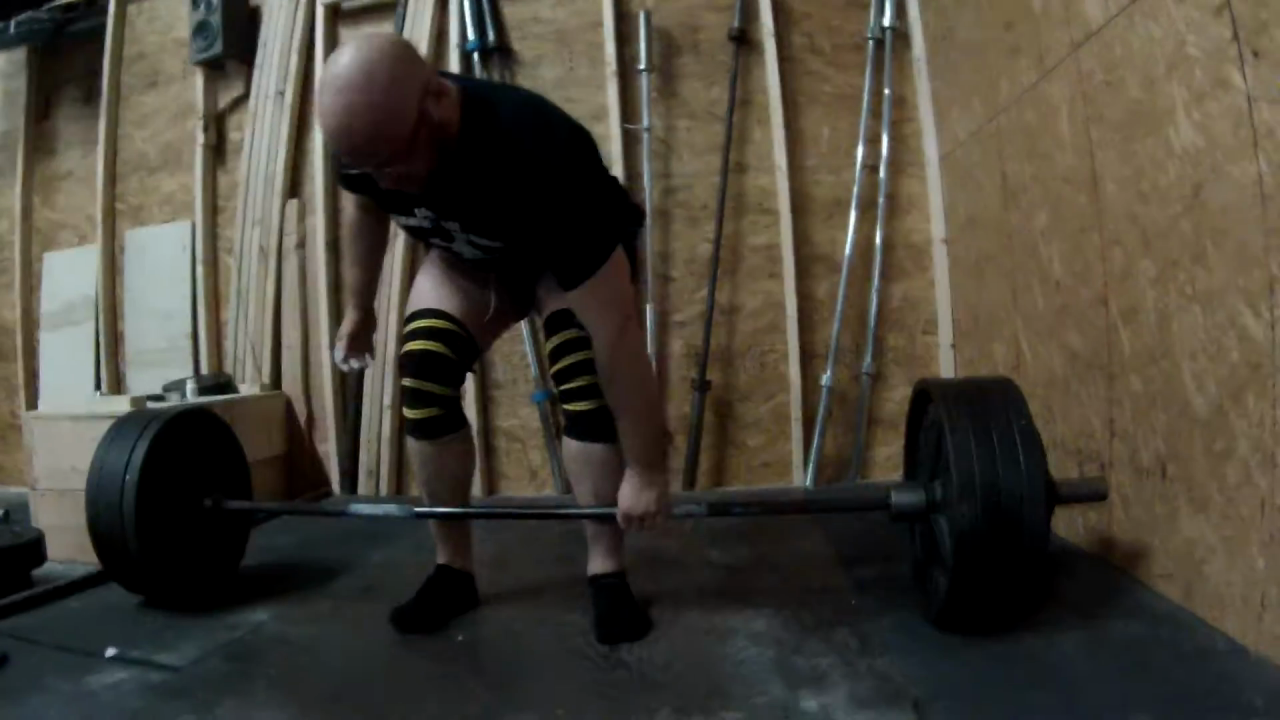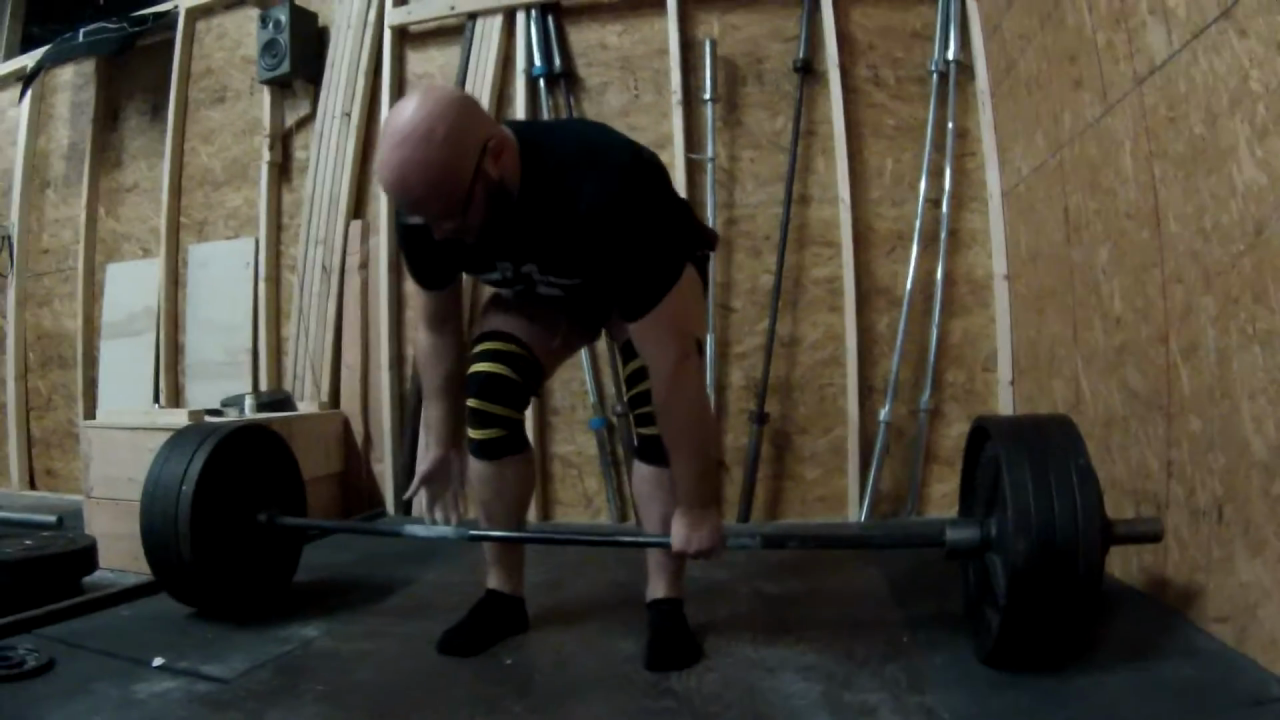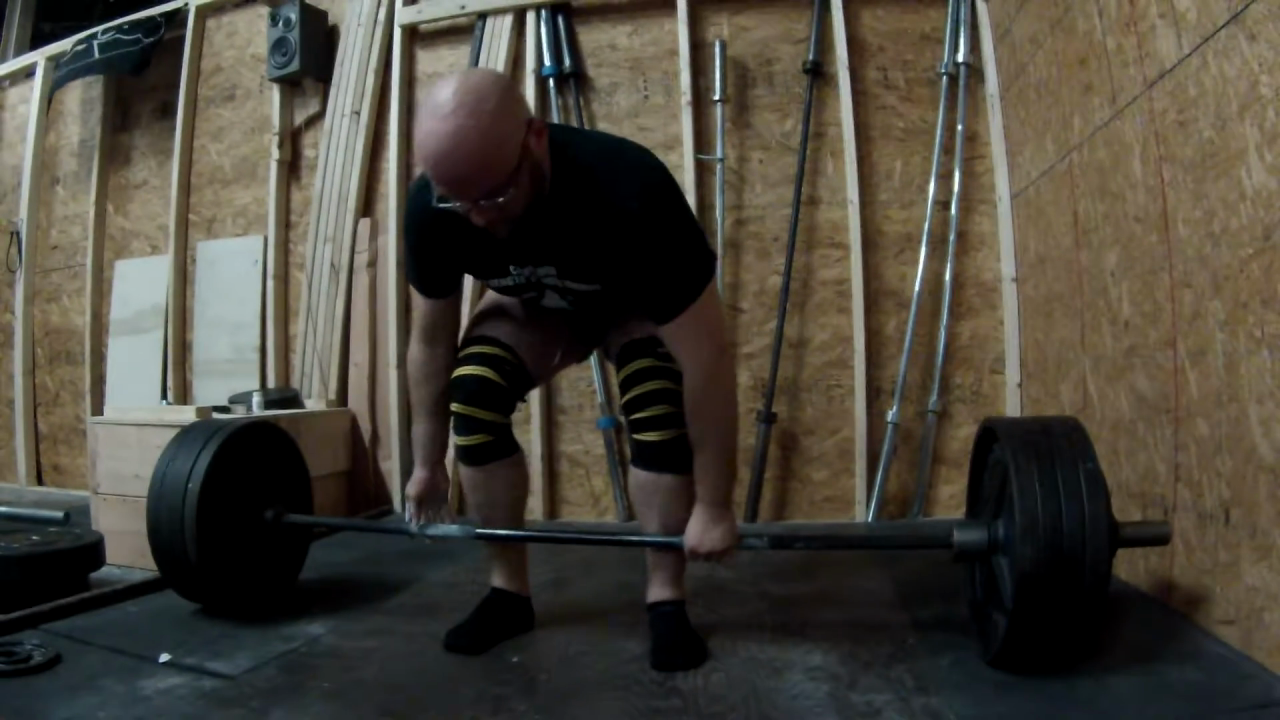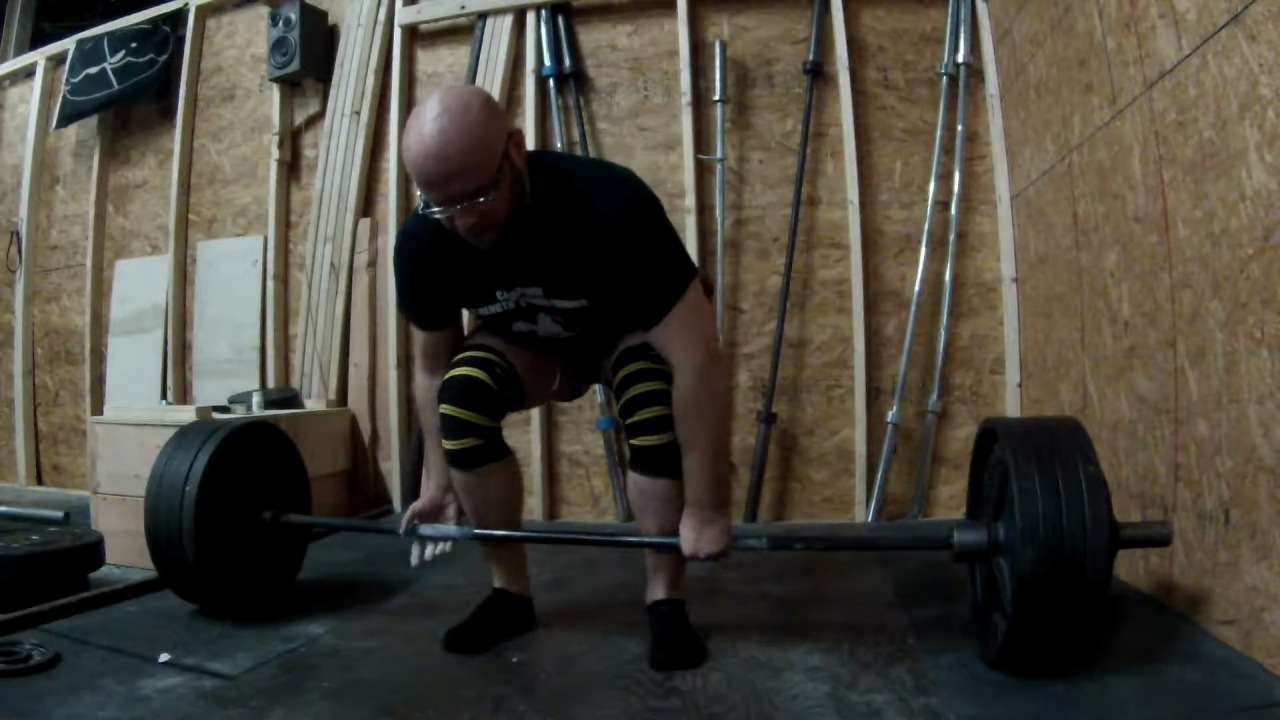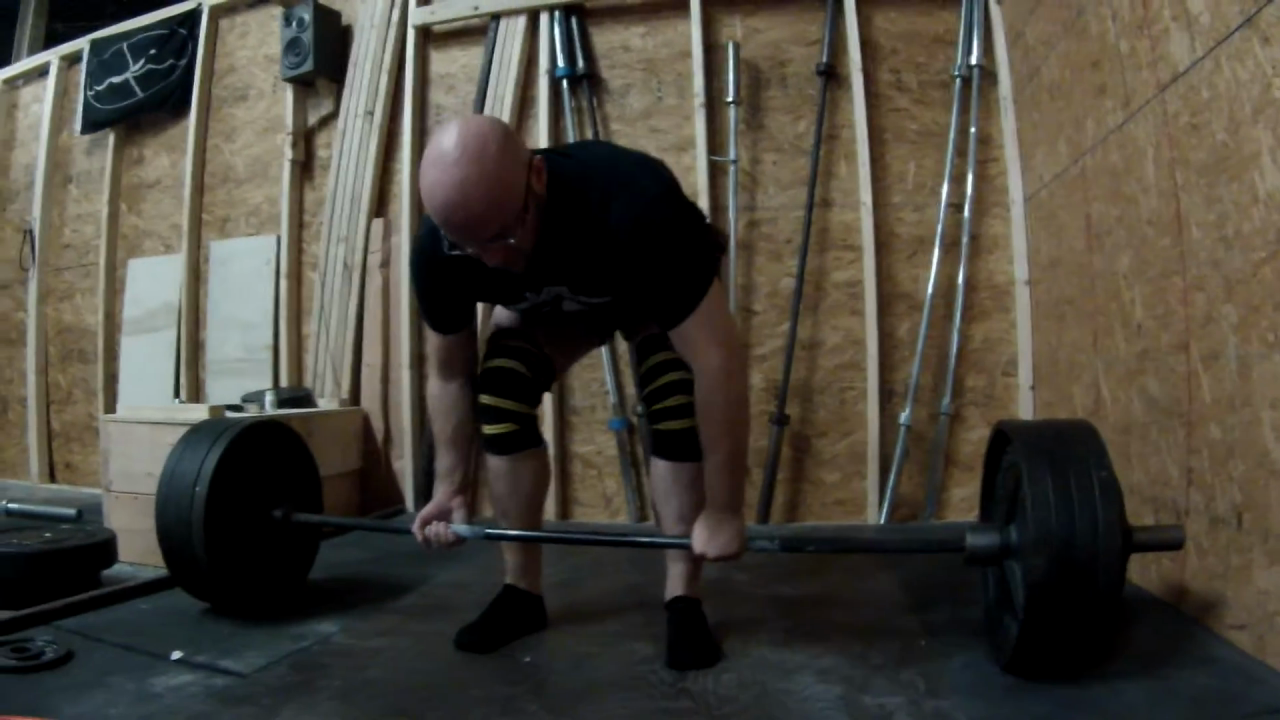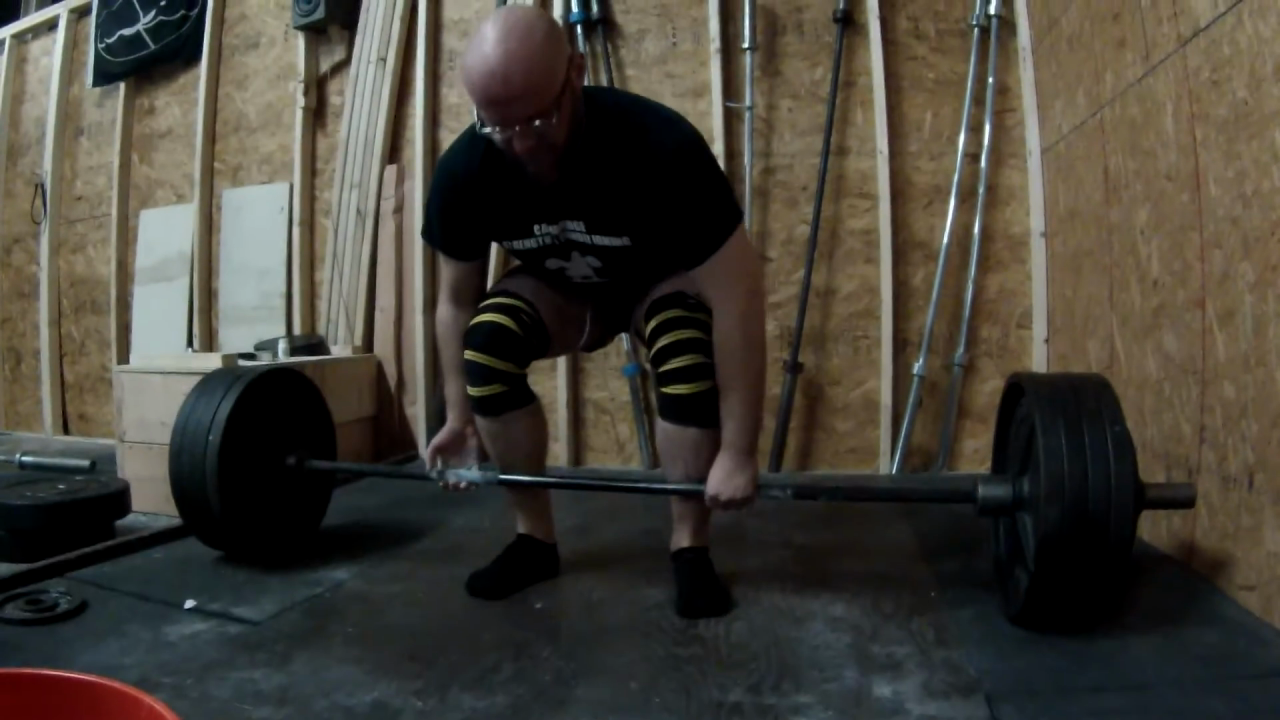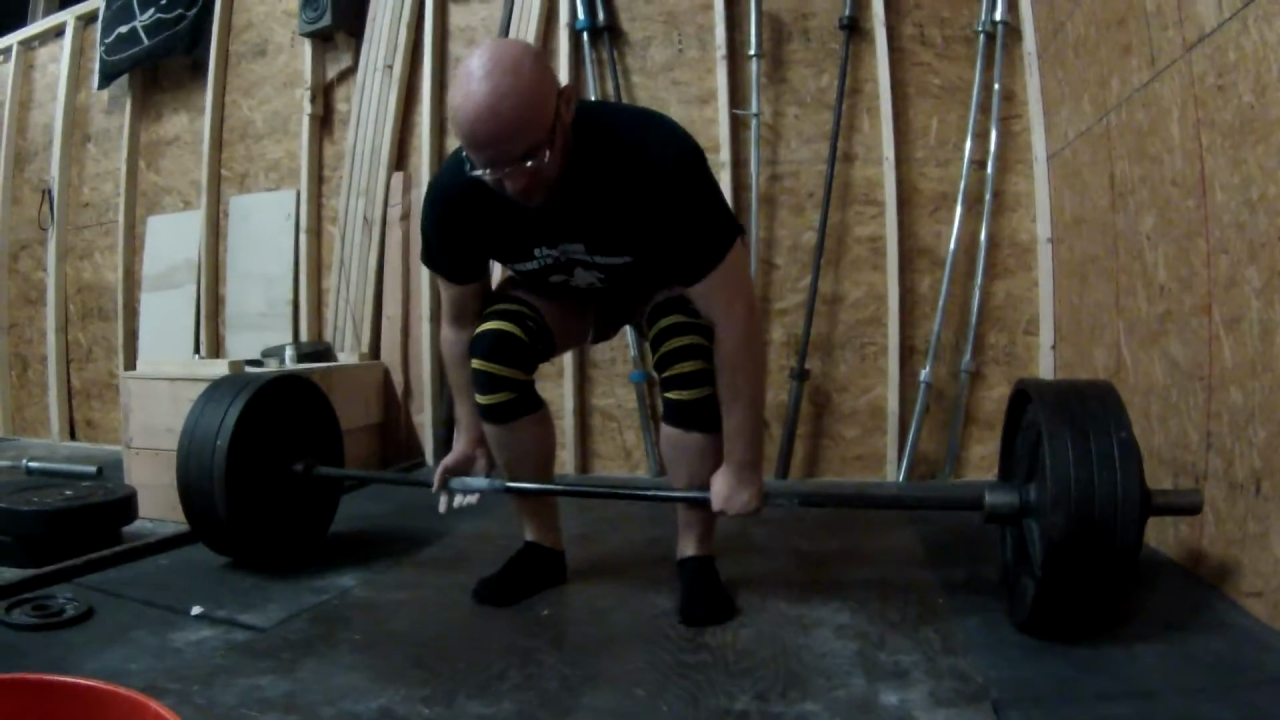
dt=0.7s
person 1, frame 1
left shoulder: (537, 156)
right shoulder: (364, 139)
left elbow: (616, 329)
right elbow: (363, 208)
left wrist: (646, 471)
right wrist: (358, 307)
left hip: (574, 256)
right hip: (467, 257)
left knee: (585, 383)
right knee: (421, 377)
left ankle: (606, 572)
right ankle: (454, 571)
person 1, frame 2
left shoulder: (602, 190)
right shoulder: (425, 201)
left elbow: (675, 361)
right elbow: (437, 326)
left wrist: (699, 506)
right wrist: (439, 444)
left hip: (651, 275)
right hip: (535, 288)
left knee: (657, 401)
right knee: (486, 398)
left ankle: (664, 600)
right ankle: (503, 593)
person 1, frame 3
left shoulder: (628, 194)
right shoulder: (430, 211)
left elbow: (707, 359)
right elbow: (430, 340)
left wrist: (713, 506)
right wrist: (428, 464)
left hip: (635, 301)
right hip: (534, 306)
left knee: (657, 404)
right knee: (471, 396)
left ankle: (665, 599)
right ankle: (509, 590)
person 1, frame 4
left shoulder: (609, 206)
right shoulder: (423, 242)
left elbow: (698, 360)
right elbow: (432, 369)
left wrist: (706, 509)
right wrist: (438, 483)
left hip: (627, 330)
right hip: (530, 341)
left knee: (656, 406)
right knee: (462, 400)
left ankle: (665, 599)
right ankle: (511, 591)
person 1, frame 5
left shoulder: (634, 206)
right shoulder: (438, 249)
left elbow: (719, 364)
right elbow: (448, 373)
left wrist: (723, 512)
right wrist: (449, 488)
left hip: (652, 287)
right hip: (545, 304)
left knee: (676, 405)
right knee: (500, 400)
left ankle: (682, 599)
right ankle: (521, 590)
person 1, frame 6
left shoulder: (659, 146)
right shoulder: (463, 171)
left elbow: (736, 298)
right elbow: (456, 299)
left wrist: (737, 452)
right wrist: (458, 414)
left hip: (660, 278)
right hip: (562, 288)
left knee: (688, 353)
right knee: (486, 344)
left ankle: (689, 547)
right ankle: (535, 538)
person 1, frame 7
left shoulder: (655, 160)
right shoulder: (453, 196)
left elbow: (734, 318)
right elbow: (460, 322)
left wrist: (741, 465)
right wrist: (470, 436)
left hip: (664, 276)
right hip: (561, 286)
left knee: (691, 360)
right knee: (493, 351)
left ankle: (695, 554)
right ankle: (542, 545)
